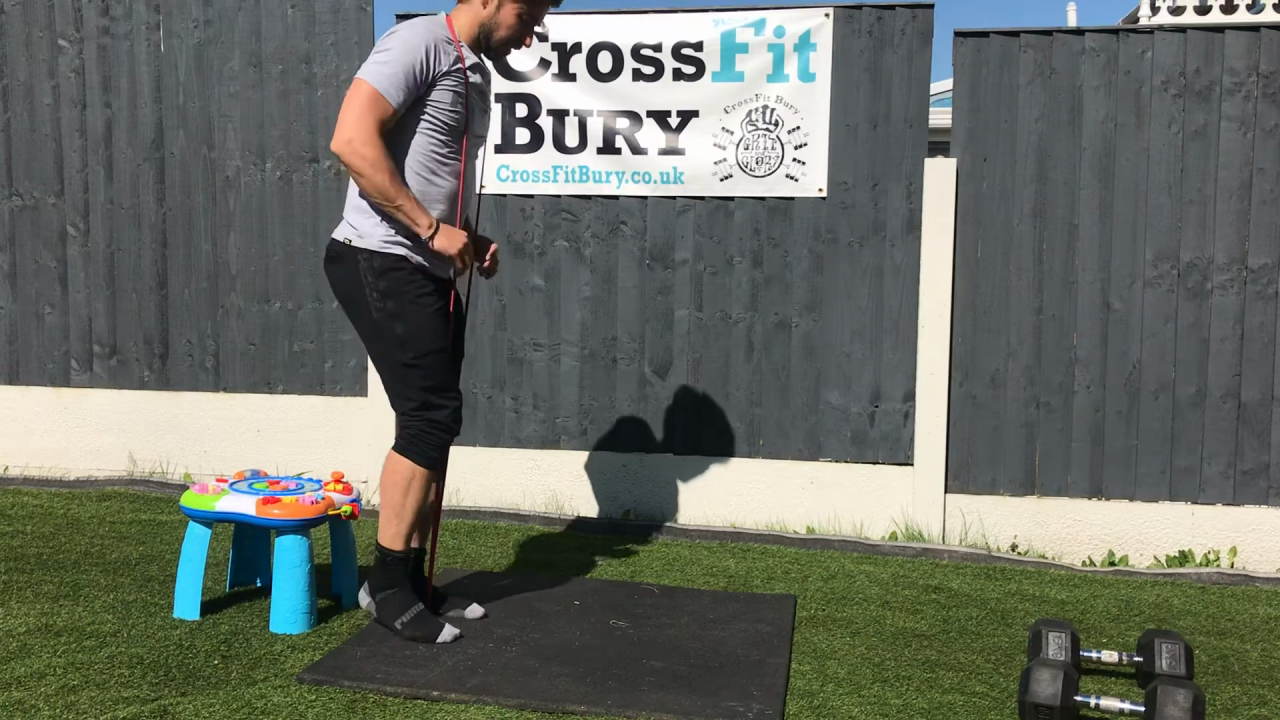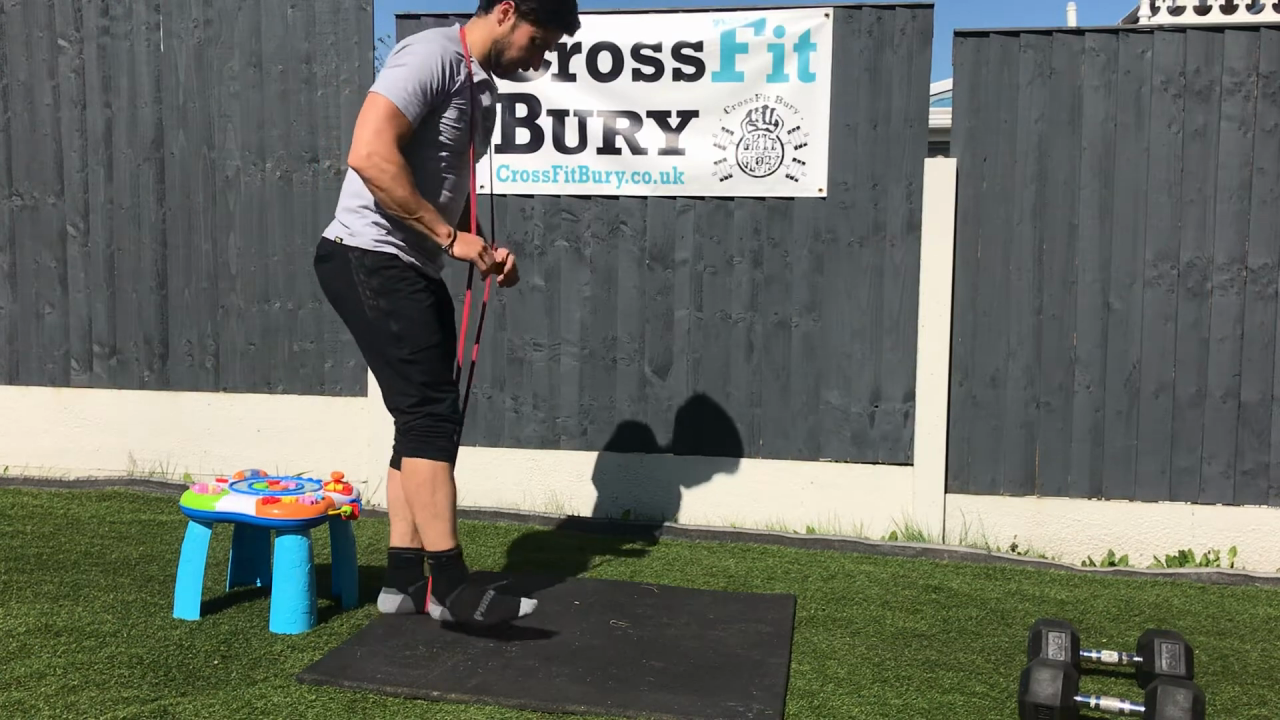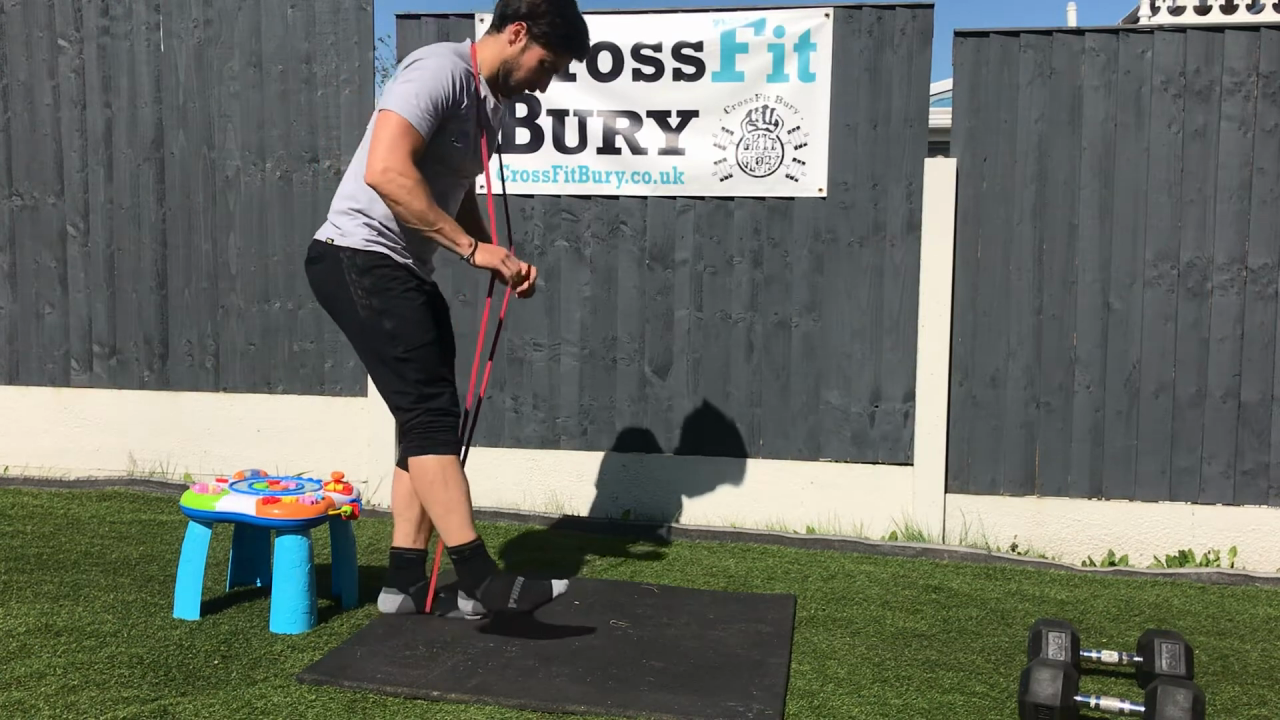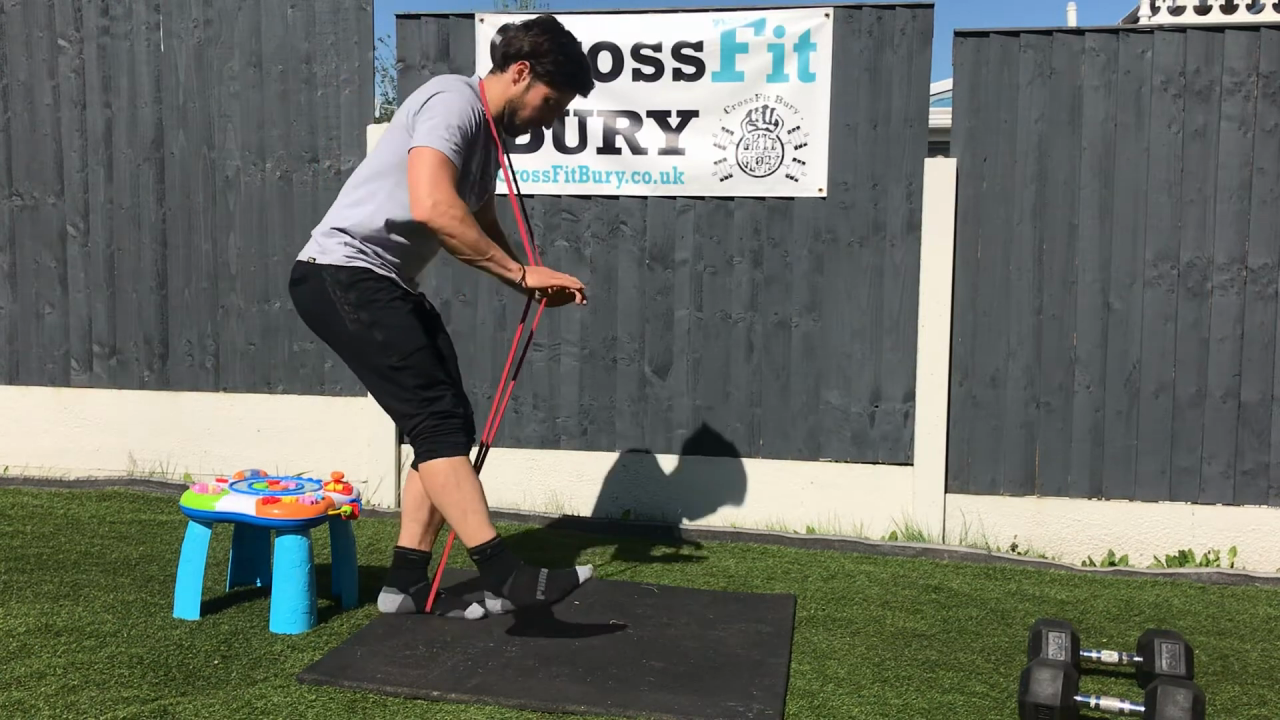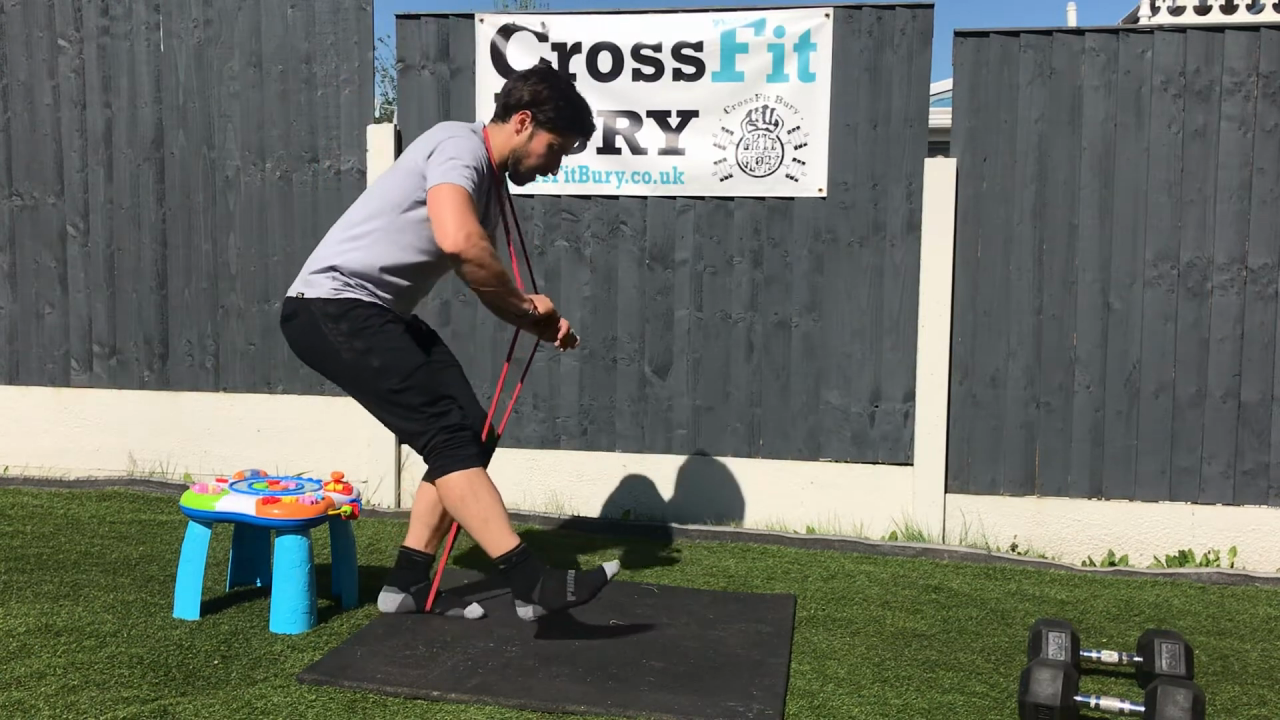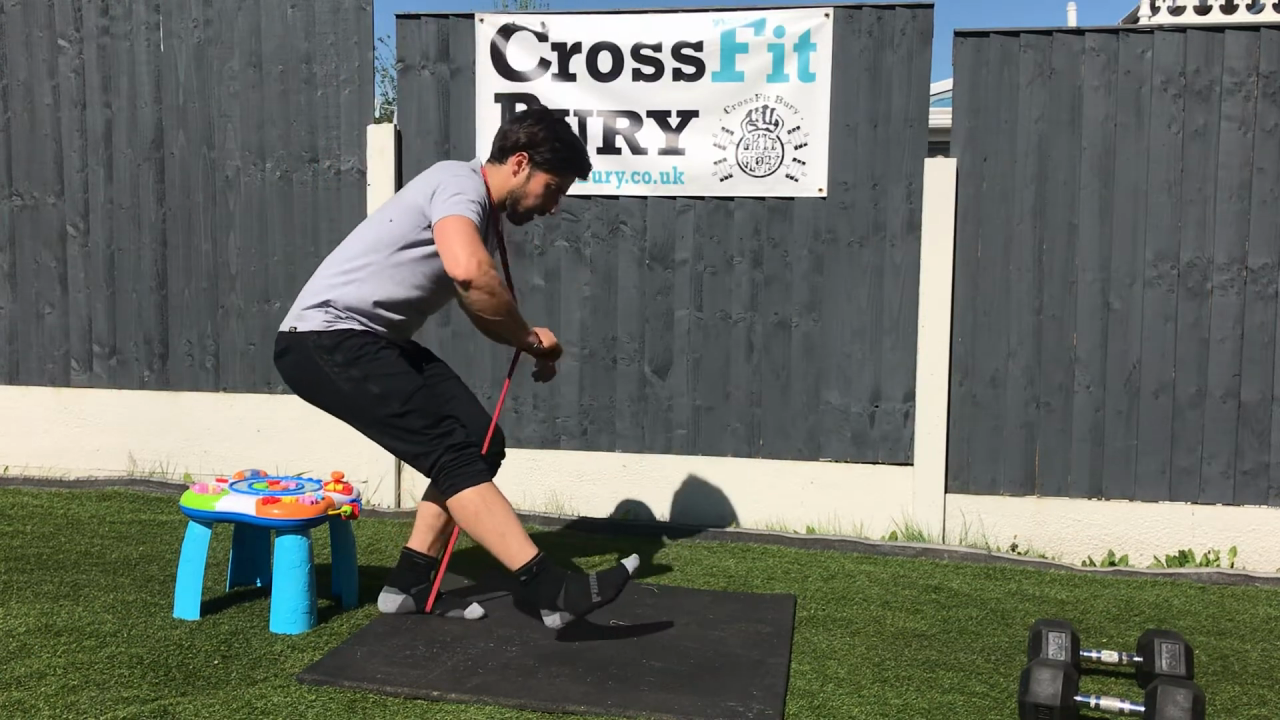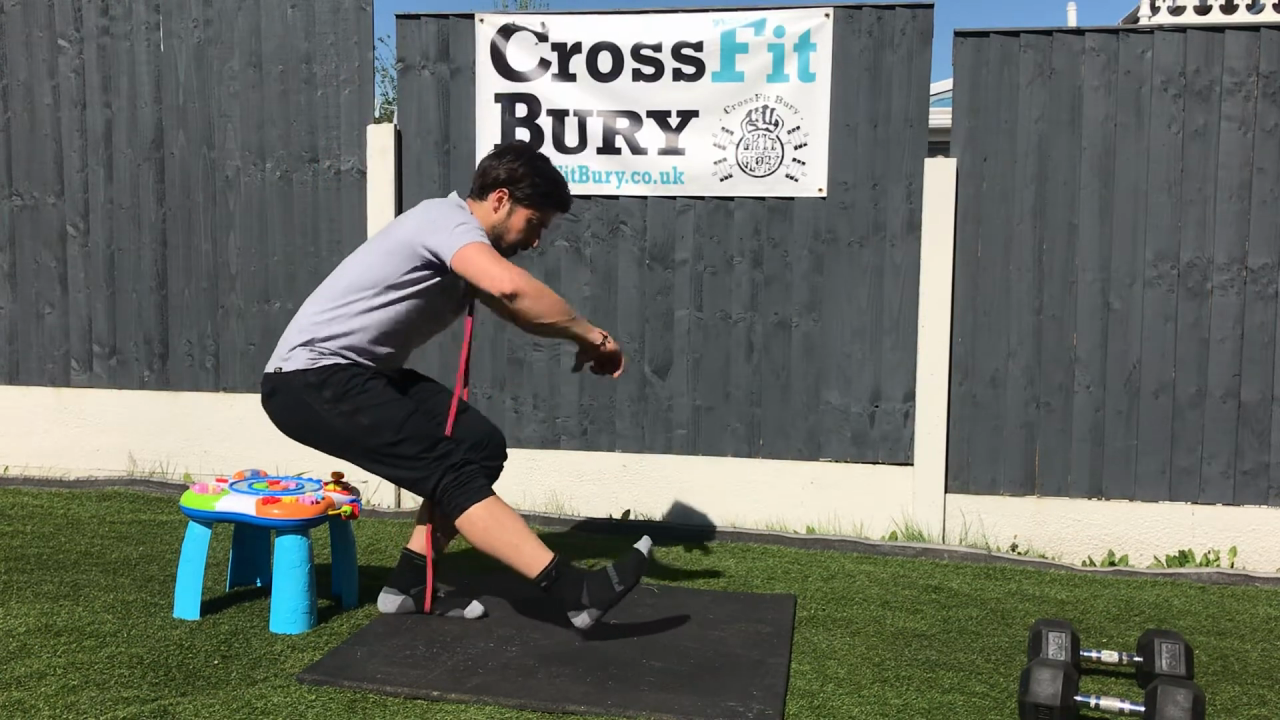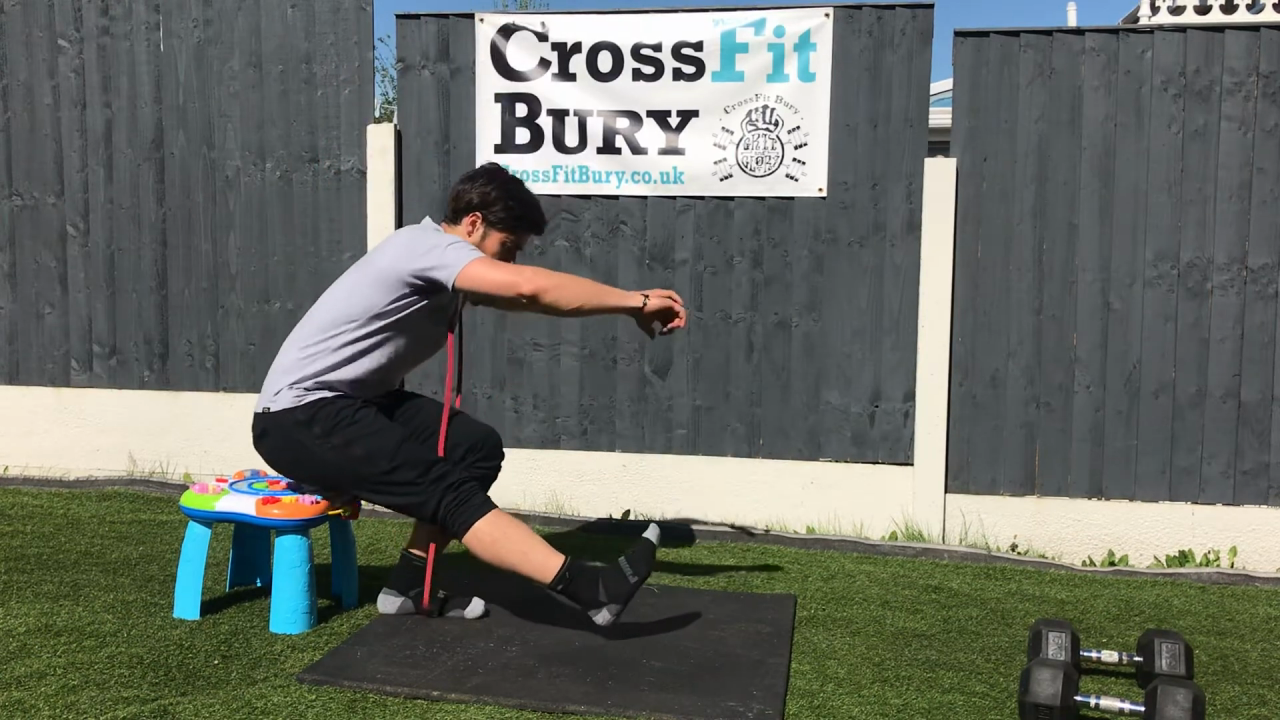
dt=0.3s
person 1, frame 1
left shoulder: (474, 72)
right elbow: (351, 139)
left wrist: (469, 239)
right wrist: (432, 229)
left hip: (426, 269)
right hip: (379, 262)
left knee: (433, 419)
right knee: (430, 413)
left ankle: (408, 581)
right ankle: (387, 581)
person 1, frame 2
left shoulder: (481, 86)
right shoulder: (431, 54)
right elbow: (368, 154)
left wrist: (481, 248)
right wrist: (451, 238)
left hip: (415, 269)
right hip: (369, 258)
left knee: (427, 416)
right knee: (431, 411)
left ankle: (405, 578)
right ankle: (450, 583)
person 1, frame 3
left shoulder: (488, 103)
right shoulder: (441, 68)
right elbow: (384, 171)
left wrist: (501, 259)
right wrist: (474, 249)
left hip: (403, 270)
right hip: (358, 259)
left knee: (432, 419)
right knee: (430, 413)
left ankle: (406, 579)
right ankle: (479, 579)
person 1, frame 4
left shoulder: (489, 137)
right shoulder: (454, 102)
left elbow: (484, 231)
right elbow: (433, 207)
left wrist: (535, 278)
right wrist: (522, 272)
left hip: (388, 283)
right hip: (341, 275)
left knee: (448, 423)
right knee: (436, 418)
left ankle: (407, 580)
right ankle: (502, 576)
person 1, frame 5
left shoulder: (488, 182)
right shoulder: (459, 146)
left elbow: (483, 275)
right elbow: (458, 243)
left wrist: (537, 321)
right wrist: (525, 304)
left hip: (379, 313)
right hip: (330, 308)
left knee: (469, 433)
right knee: (449, 434)
left ankle: (408, 581)
right ankle: (531, 581)
person 1, frame 6
left shoulder: (485, 213)
right shoulder: (460, 183)
left elbow: (481, 305)
right elbow: (469, 273)
left wrist: (527, 343)
right wrist: (528, 337)
left hip: (376, 340)
right hip: (324, 341)
left knee: (479, 442)
right knee: (453, 451)
left ankle: (410, 583)
right ankle: (549, 588)
person 1, frame 7
left shoulder: (458, 244)
right shoulder: (446, 219)
left elbow: (508, 300)
right elbow: (511, 288)
left wrist: (584, 337)
right wrist: (592, 336)
left hip: (357, 372)
right hip: (306, 380)
left knee: (480, 445)
right knee: (448, 469)
left ankle: (407, 585)
right ankle: (573, 589)
person 1, frame 8
left shoulder: (442, 266)
right shoulder: (427, 245)
left elbow: (523, 296)
right elbow: (529, 287)
left wrist: (631, 299)
right wrist: (636, 303)
left hip: (344, 402)
right hip: (296, 419)
left knee: (478, 448)
right knee: (445, 486)
left ankle: (409, 586)
right ankle: (588, 587)
